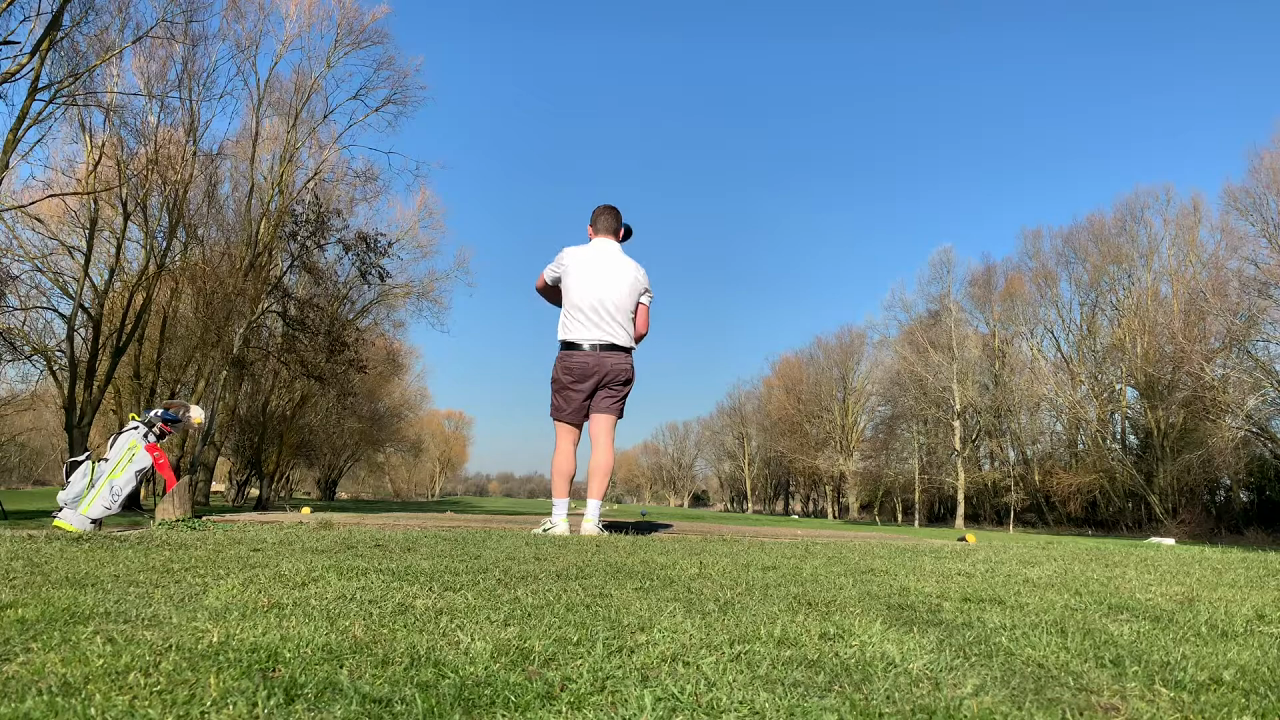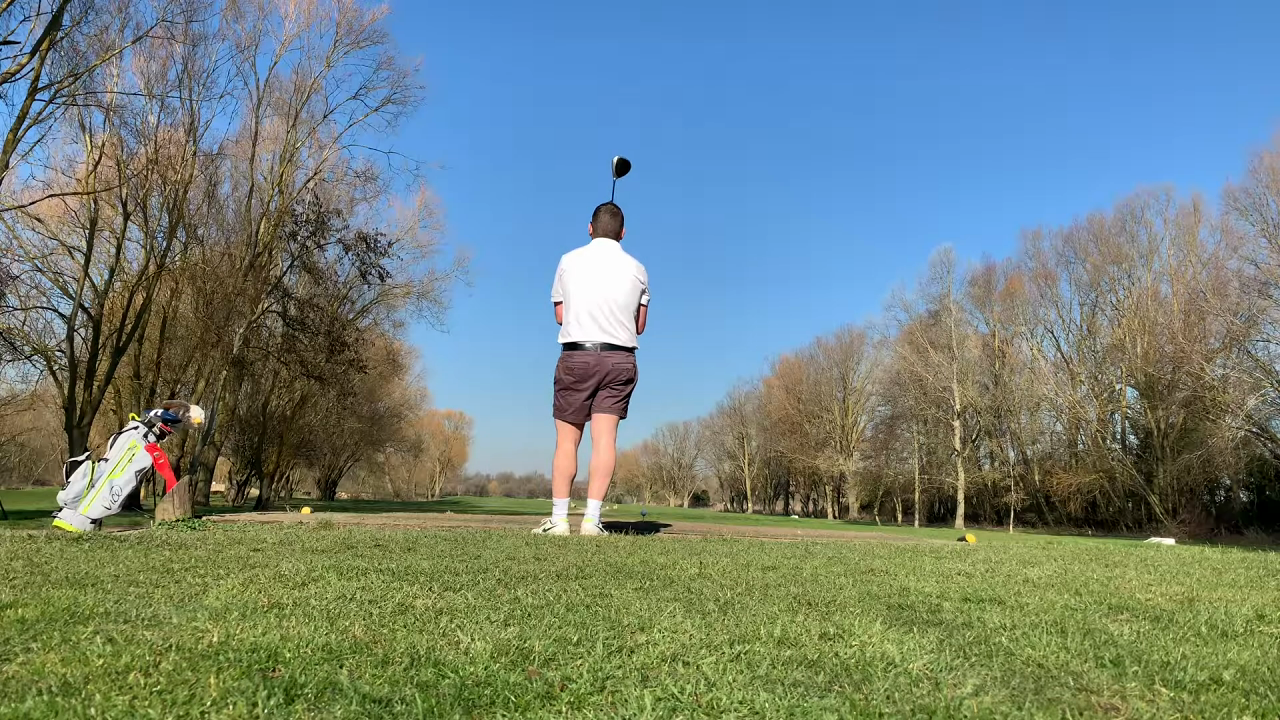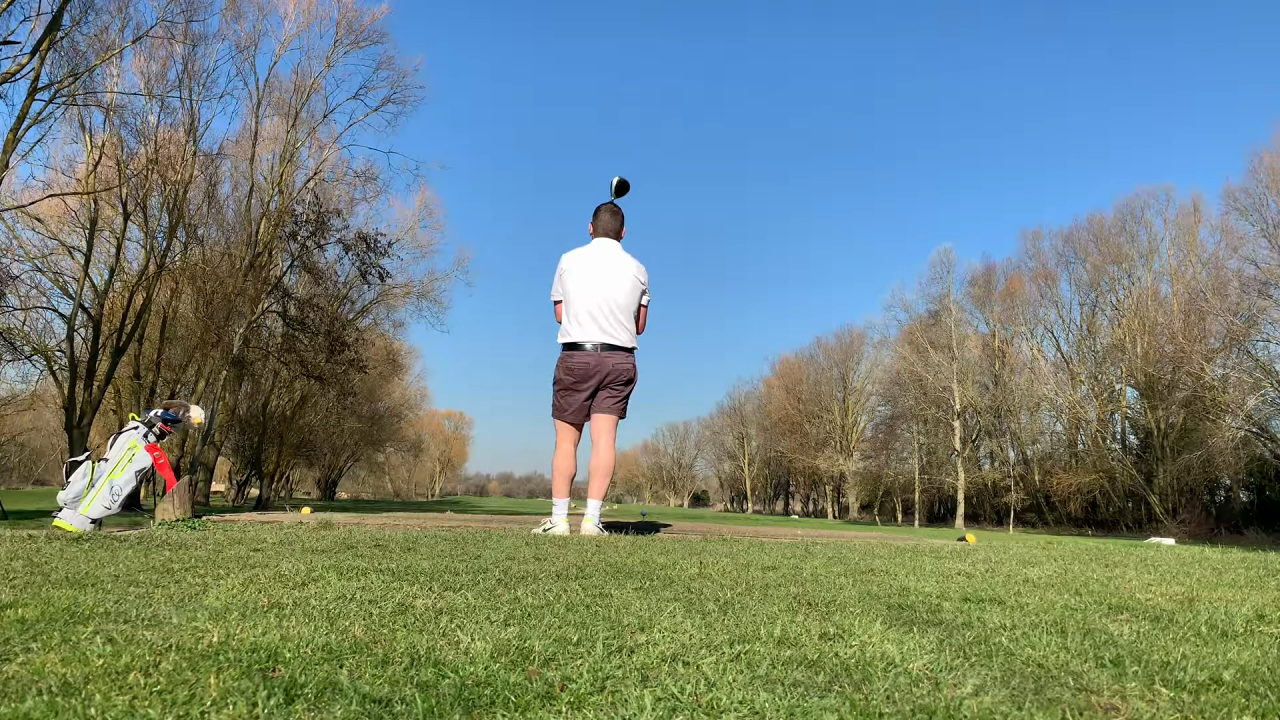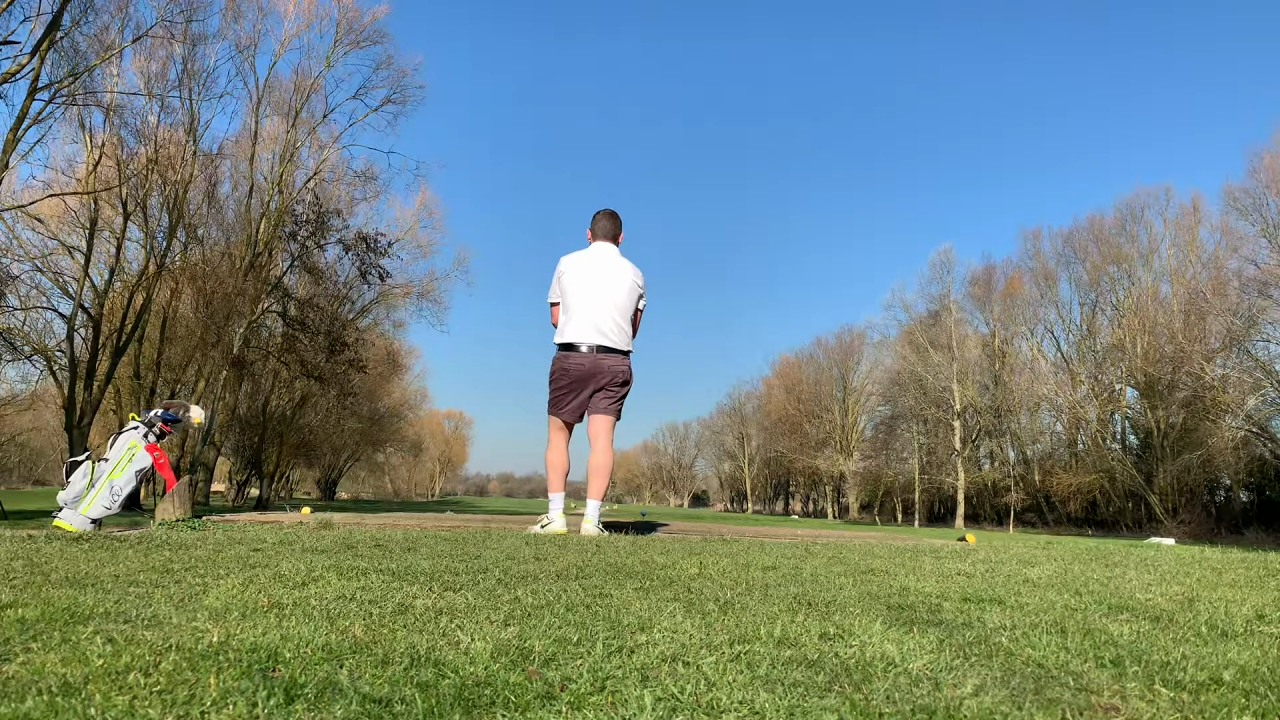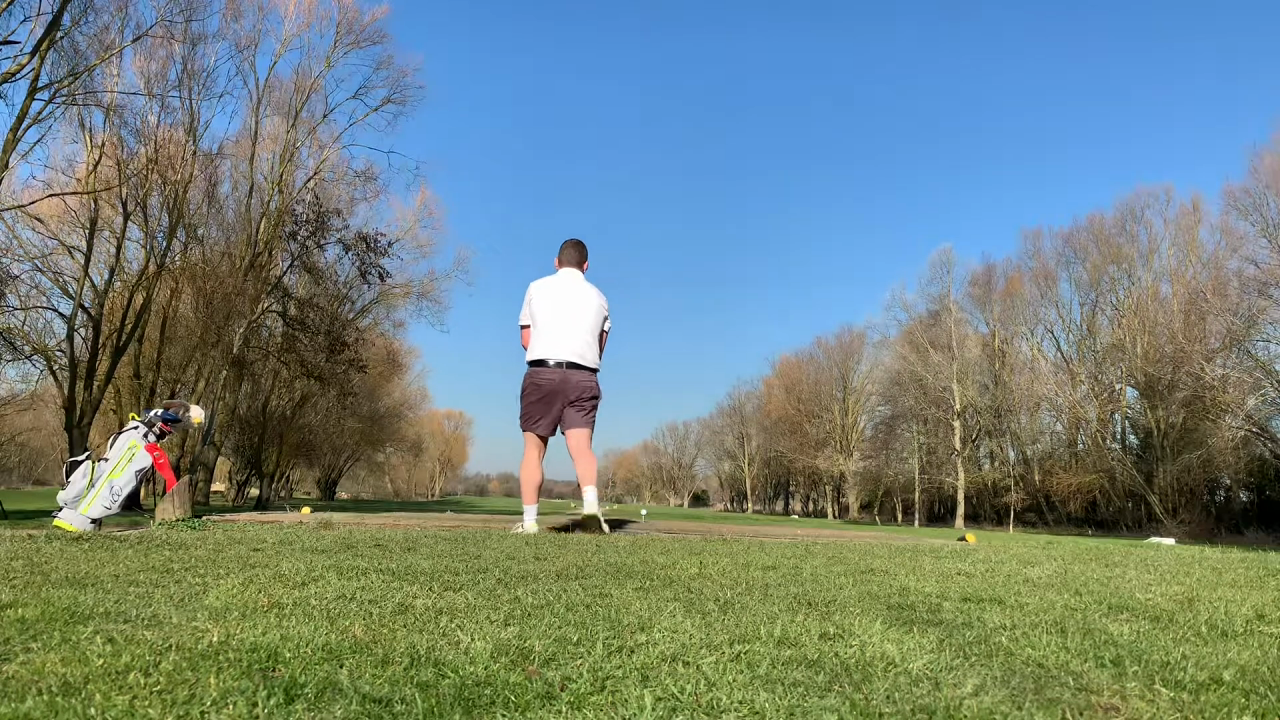
dt=0.5s
person 1, frame 1
left shoulder: (570, 256)
right shoulder: (636, 271)
left elbow: (541, 286)
right elbow: (641, 330)
left hip: (574, 358)
right hip: (617, 360)
left knee: (565, 440)
right knee: (602, 438)
left ankle: (558, 519)
right ankle: (591, 519)
person 1, frame 2
left shoulder: (569, 261)
right shoulder: (636, 269)
left elbow: (560, 316)
right elbow: (640, 325)
left hip: (576, 357)
right hip: (620, 360)
left knee: (567, 440)
right knee: (605, 438)
left ankle: (559, 518)
right ankle: (592, 519)
person 1, frame 3
left shoulder: (569, 261)
right shoulder: (636, 269)
left elbow: (560, 315)
right elbow: (640, 326)
left hip: (576, 357)
right hip: (619, 360)
left knee: (566, 441)
right knee: (604, 439)
left ankle: (559, 519)
right ankle: (591, 519)
person 1, frame 4
left shoulder: (567, 263)
right shoulder: (634, 273)
left elbow: (556, 317)
left hip: (572, 358)
right hip: (615, 362)
left knee: (558, 436)
right knee: (602, 440)
left ankle: (555, 515)
right ankle: (591, 519)
person 1, frame 5
left shoulder: (537, 287)
right shoulder: (598, 298)
left elbow: (526, 340)
right elbow: (599, 347)
left hip: (542, 374)
right hip: (583, 377)
left knee: (533, 451)
right knee: (581, 448)
left ankle: (529, 520)
right ankle: (590, 503)
